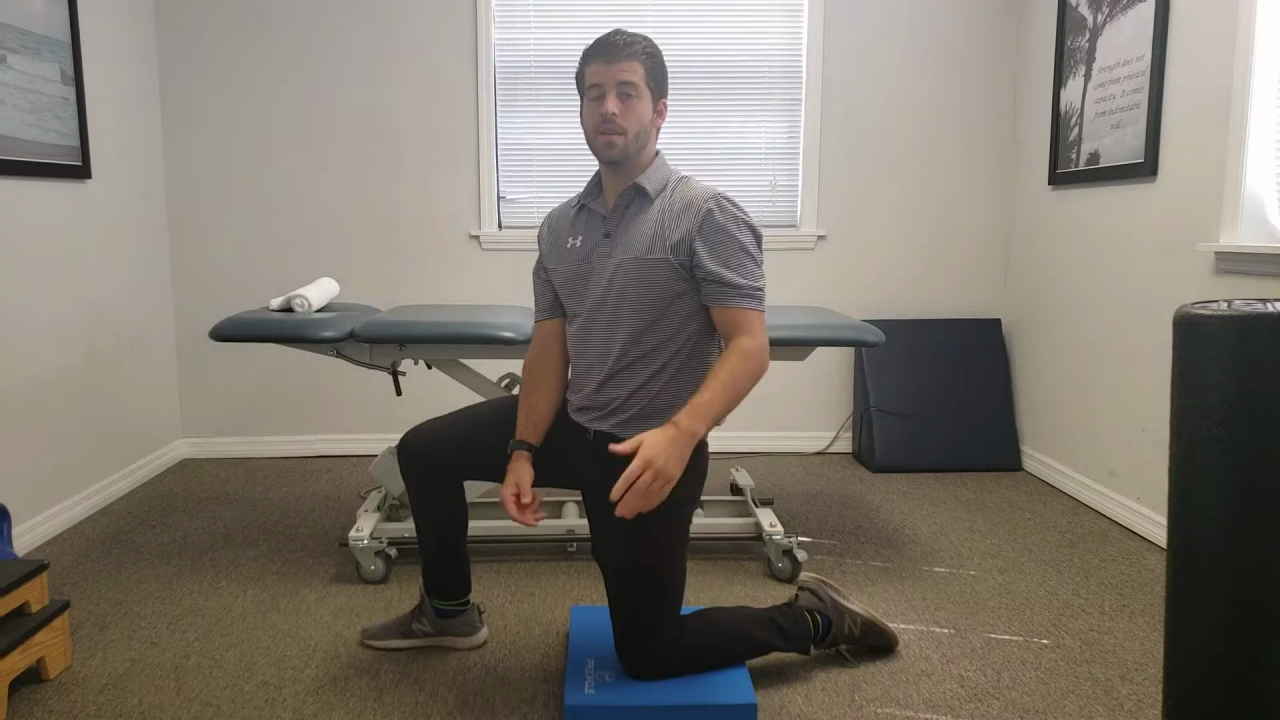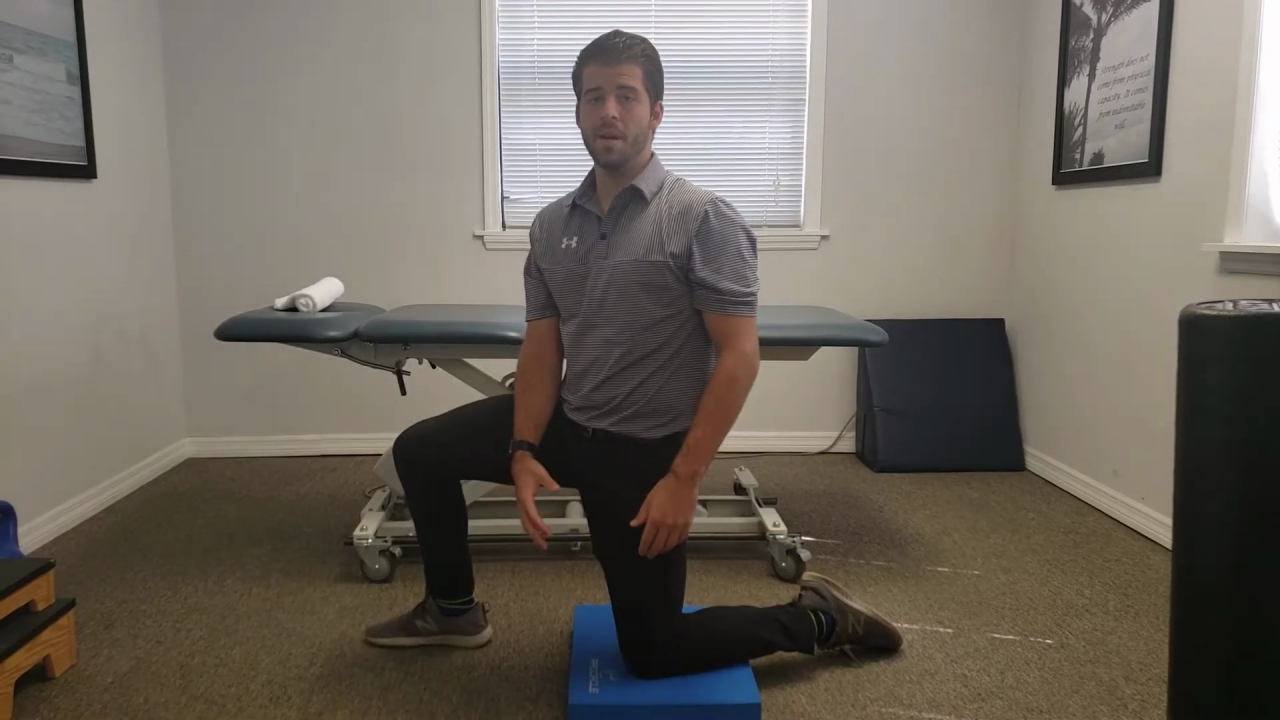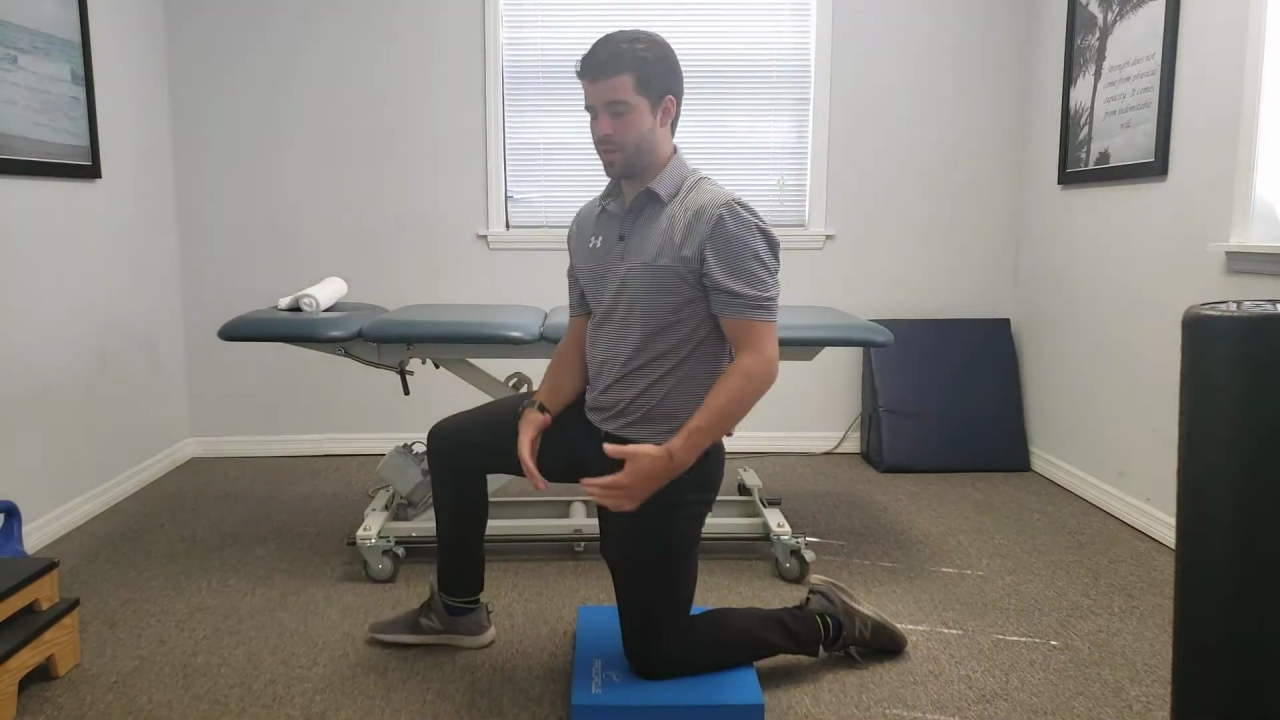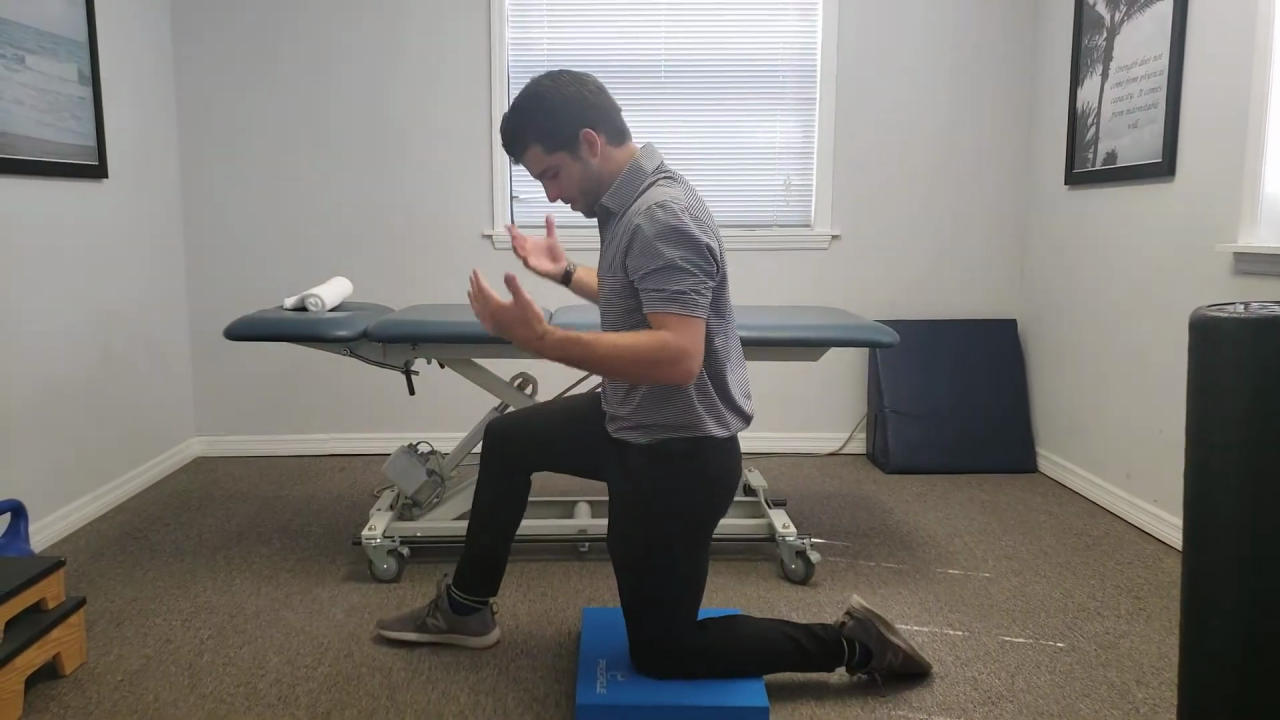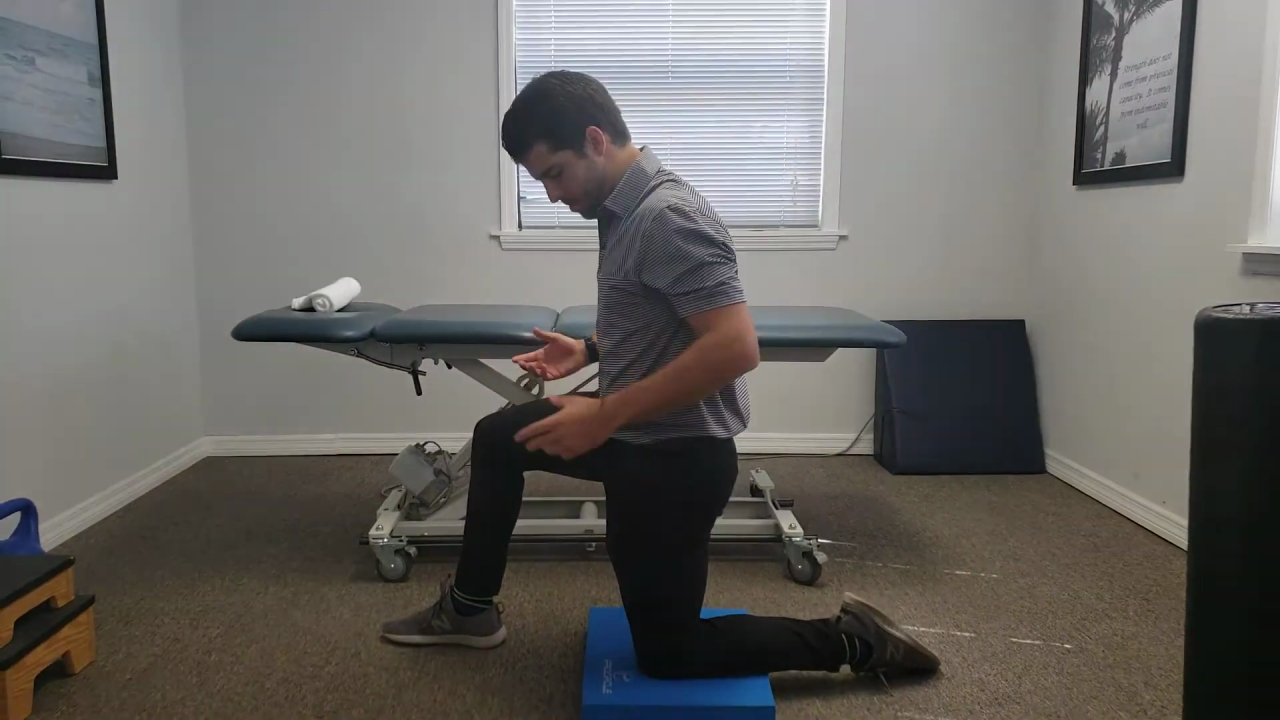
dt=1s
person 1, frame 1
left shoulder: (706, 216)
right shoulder: (559, 226)
left elbow: (749, 346)
right elbow: (549, 348)
left wrist: (679, 434)
right wrist: (523, 452)
left hip: (651, 452)
right hip: (574, 427)
left knee: (648, 655)
right knee: (425, 451)
left ankle: (815, 619)
right ankle: (449, 612)
person 1, frame 2
left shoulder: (702, 219)
right shoulder: (551, 225)
left elbow: (739, 356)
right elbow: (542, 348)
left wrist: (683, 477)
right wrist: (524, 452)
left hip: (647, 450)
right hip: (569, 424)
left knee: (652, 652)
right knee: (420, 450)
left ankle: (819, 618)
right ankle: (453, 610)
person 1, frame 3
left shoulder: (720, 219)
right shoulder: (590, 220)
left elbow: (757, 362)
right elbow: (582, 334)
left wrist: (672, 459)
right wrist: (540, 413)
left hip: (668, 456)
right hip: (597, 425)
left knee: (657, 652)
right knee: (452, 442)
left ankle: (823, 623)
right ankle: (457, 609)
person 1, frame 4
left shoulder: (661, 217)
right shoulder: (635, 200)
left elbow: (678, 356)
left wrist: (547, 340)
right wrist: (565, 271)
left hip: (680, 455)
right hip: (636, 425)
left knee: (662, 650)
right knee: (506, 439)
left ankle: (849, 643)
right ankle: (466, 607)
person 1, frame 5
left shoulder: (667, 217)
right shoulder: (628, 207)
left elbow: (734, 345)
left wrist: (601, 416)
right wrist: (589, 350)
left hip: (674, 455)
right hip: (636, 430)
left knee: (667, 651)
right knee: (498, 438)
left ankle: (850, 639)
right ankle: (469, 608)
